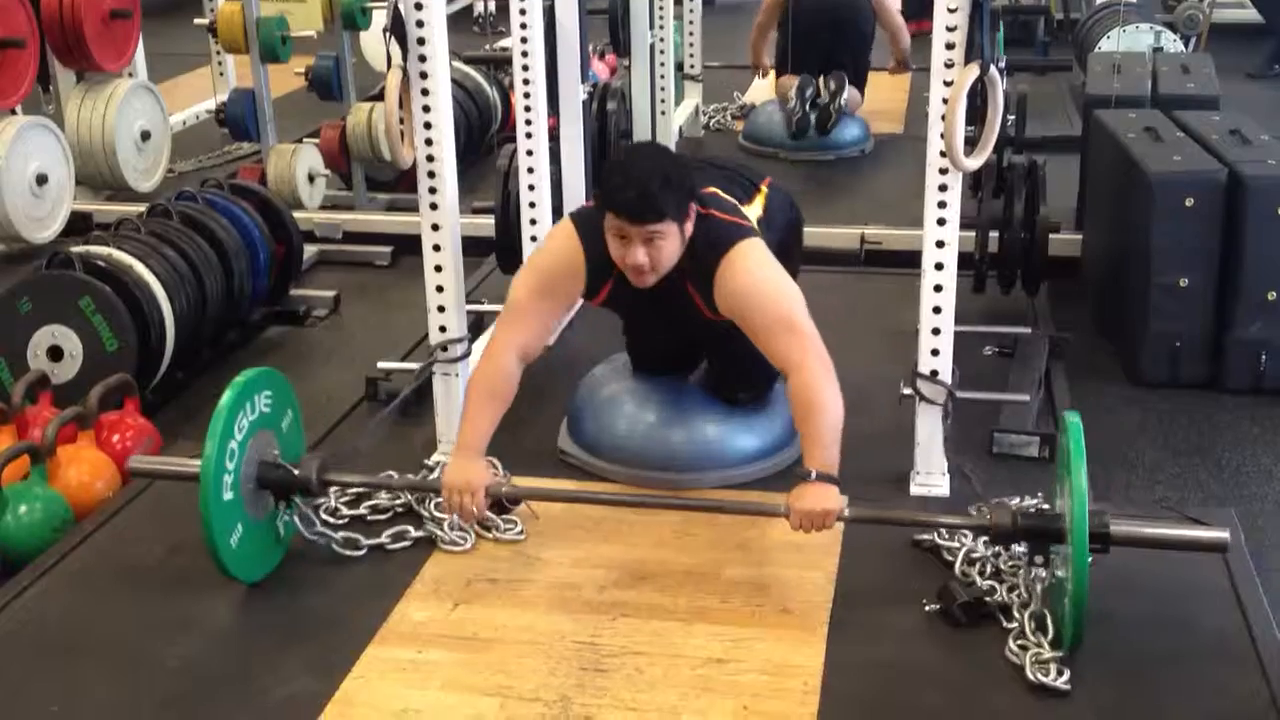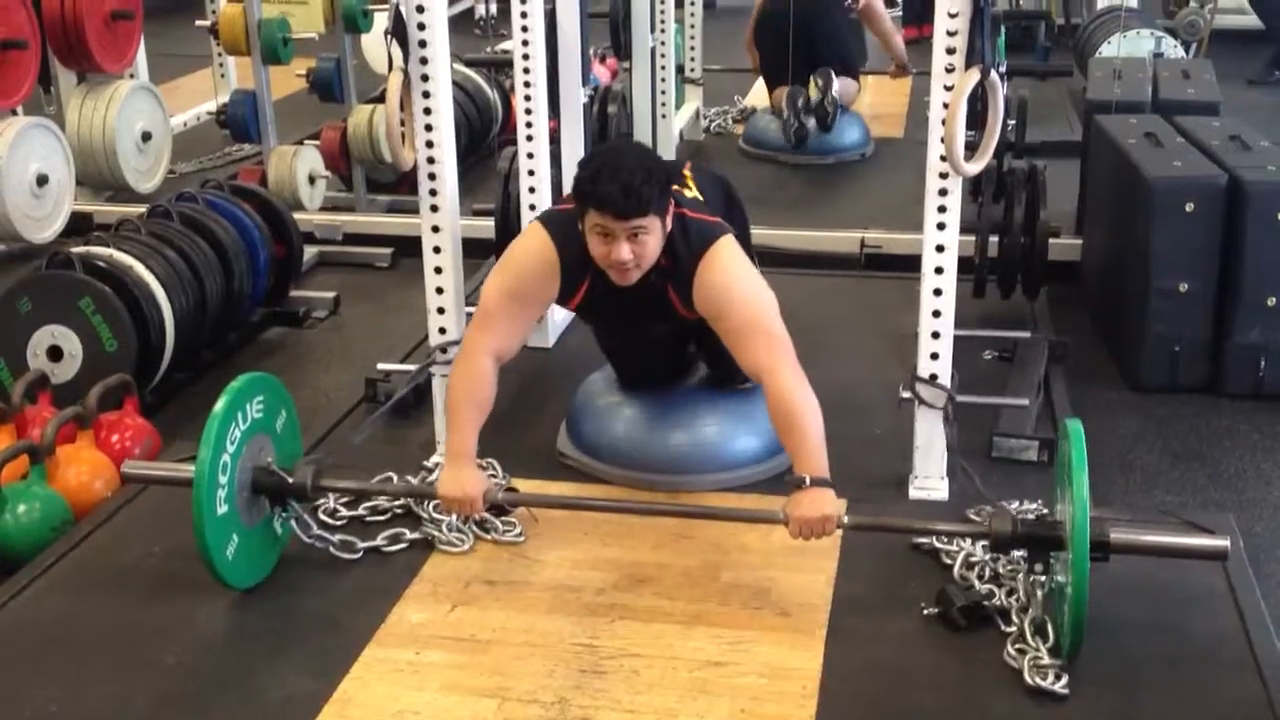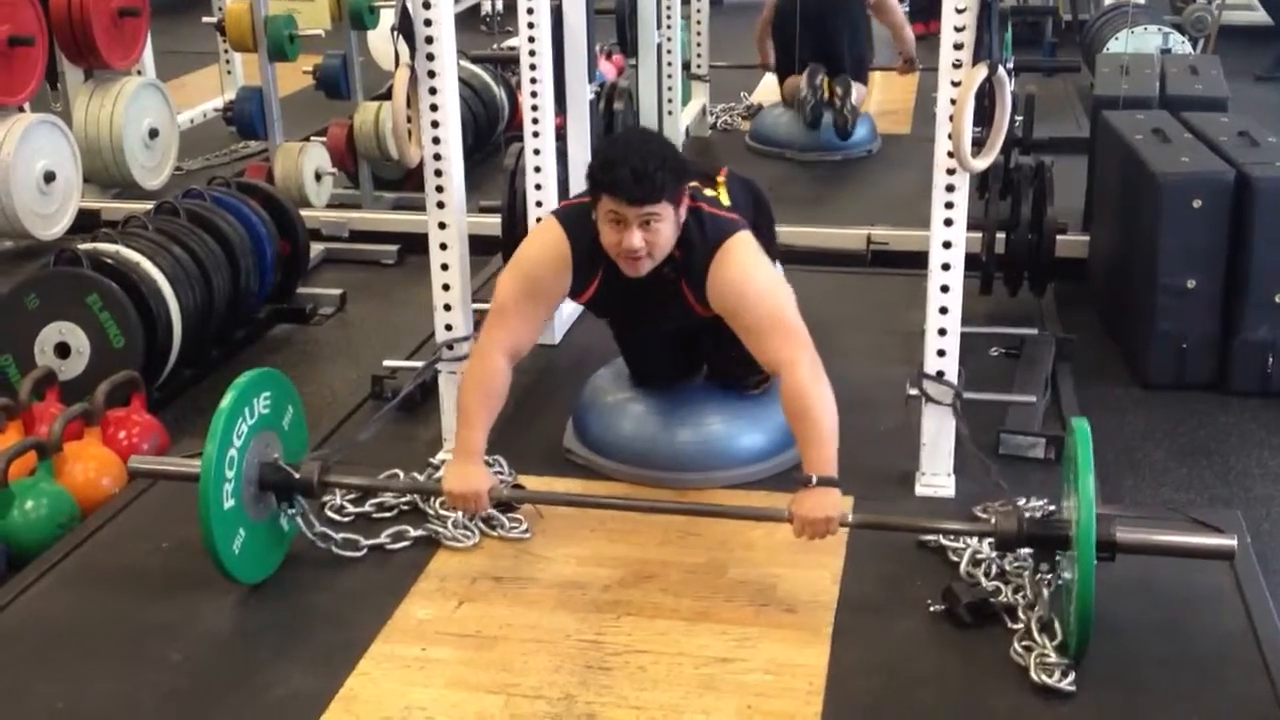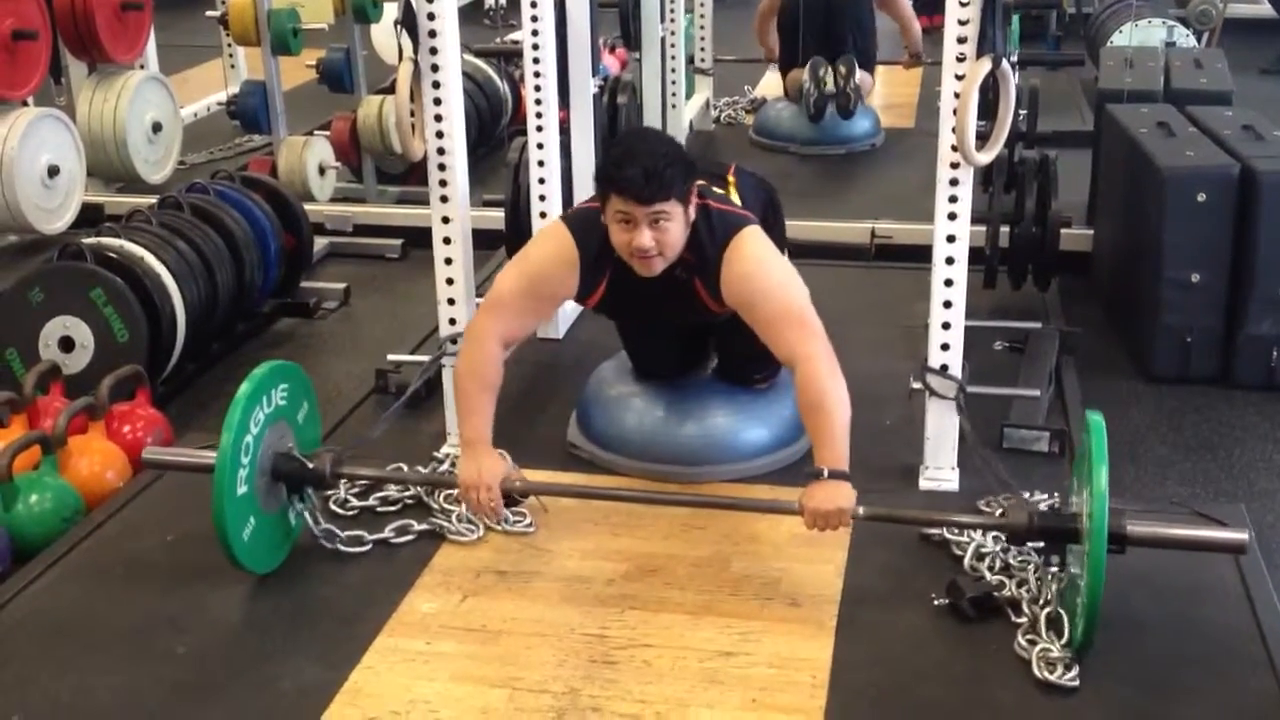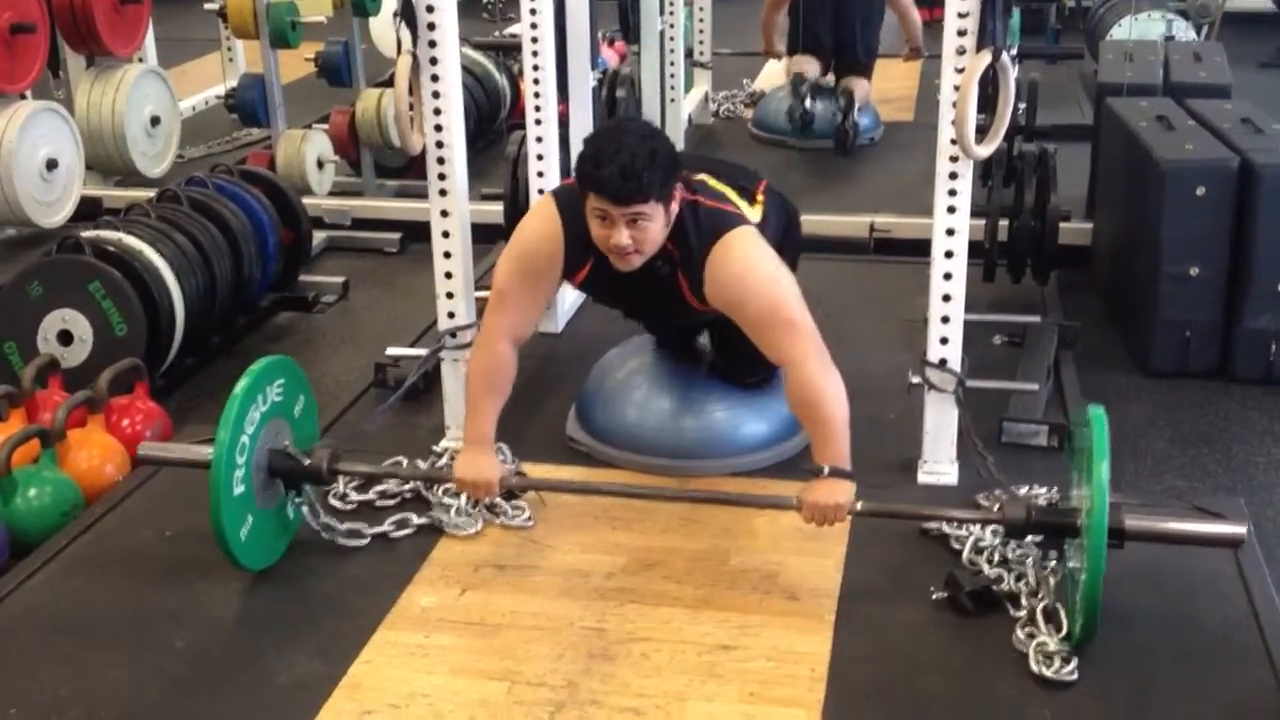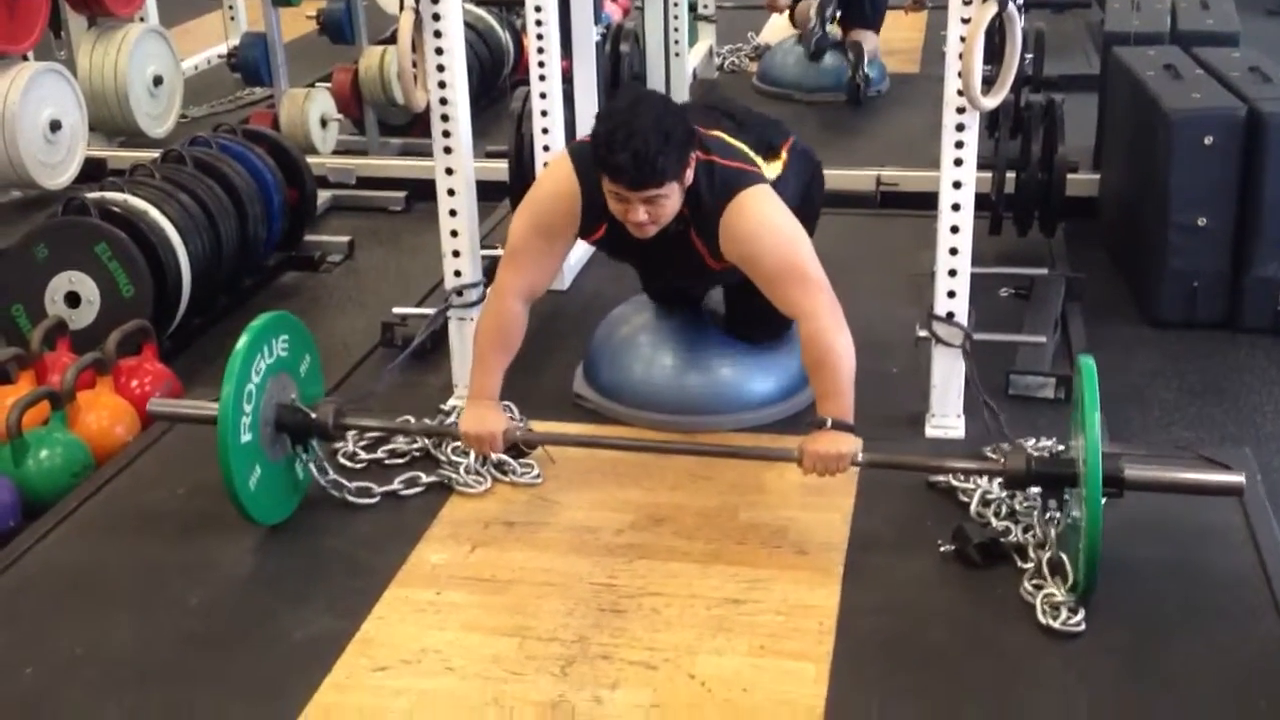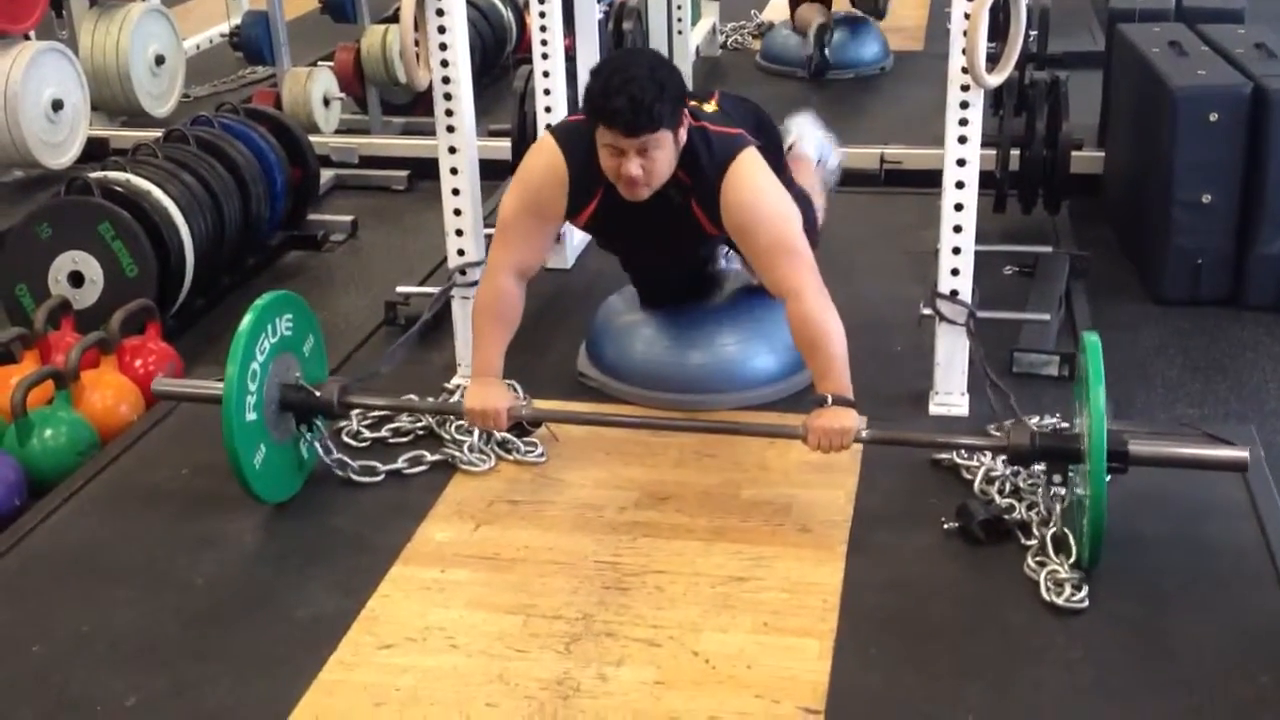
dt=0.5s
person 1, frame 1
left shoulder: (739, 260)
right shoulder: (576, 243)
left elbow: (809, 364)
right elbow: (509, 349)
left wrist: (819, 478)
right wrist: (468, 456)
left knee: (740, 390)
right knee: (655, 368)
right ankle: (695, 337)
person 1, frame 2
left shoulder: (712, 256)
right shoulder: (546, 246)
left elbow: (778, 369)
right elbow: (482, 351)
left wrist: (813, 484)
right wrist: (460, 461)
left knee: (735, 372)
right knee: (645, 378)
person 1, frame 3
left shoulder: (730, 255)
right shoulder: (560, 242)
left elbow: (798, 363)
right elbow: (497, 349)
left wrist: (820, 485)
right wrist: (467, 460)
left knee: (743, 377)
right knee: (657, 377)
right ankle: (692, 342)
person 1, frame 4
left shoulder: (741, 249)
right shoulder: (569, 246)
left elbow: (813, 357)
right elbow: (486, 336)
left wrist: (832, 476)
right wrist: (477, 450)
left knee: (751, 374)
right knee: (659, 371)
right ankle: (699, 343)
person 1, frame 5
left shoulder: (730, 250)
right shoulder: (553, 225)
left elbow: (804, 357)
right elbow: (500, 335)
left wrist: (832, 474)
right wrist: (478, 446)
left knee: (745, 373)
person 1, frame 6
left shoulder: (745, 204)
right shoulder: (570, 181)
left elbow: (818, 310)
right elbow: (513, 292)
left wrist: (835, 426)
right wrist: (482, 400)
left knee: (757, 330)
right knee: (672, 298)
person 1, frame 7
left shoulder: (735, 167)
right shoulder: (557, 160)
left elbow: (800, 289)
right elbow: (507, 271)
left wrist: (836, 401)
right wrist: (486, 378)
right knee: (666, 300)
left ankle: (805, 147)
right ankle: (712, 259)
